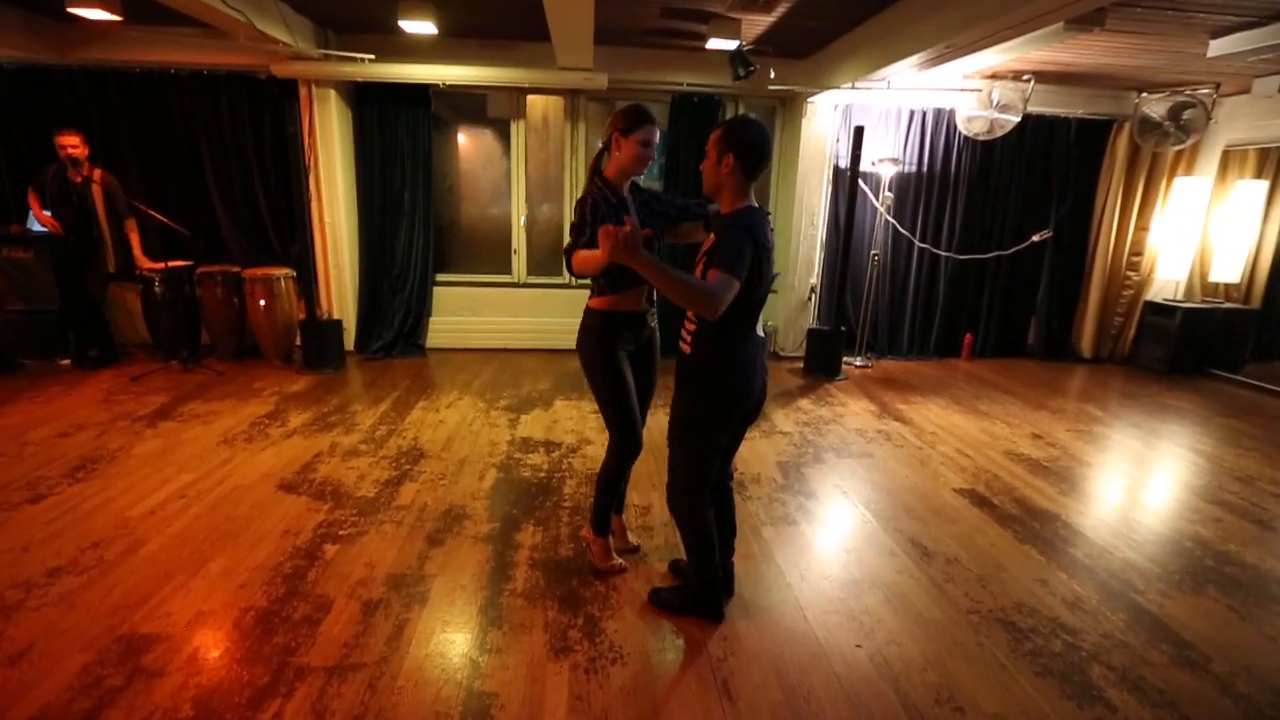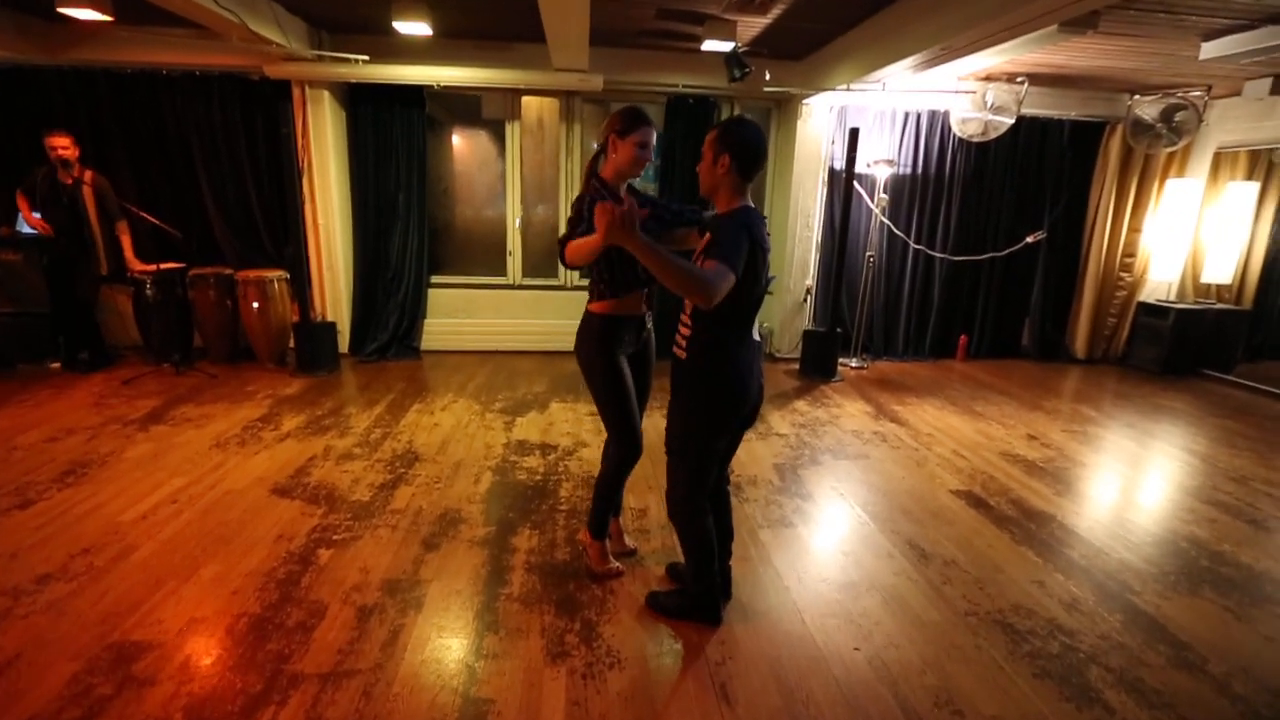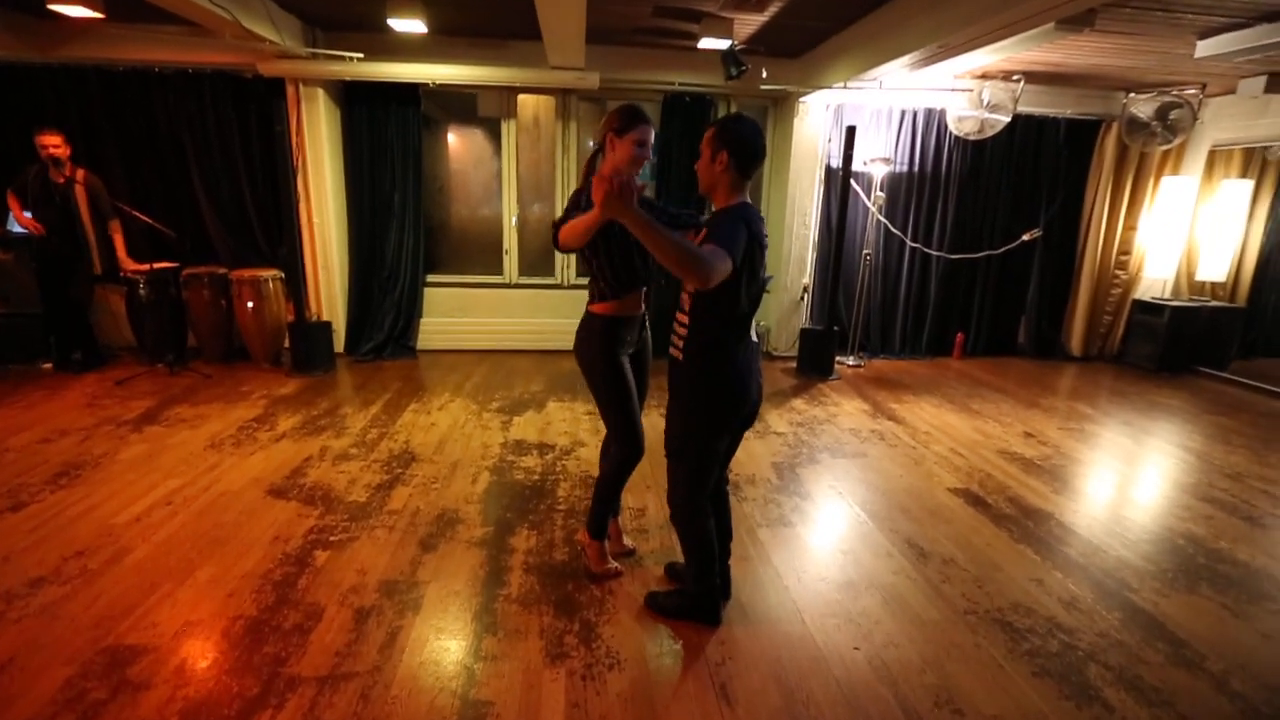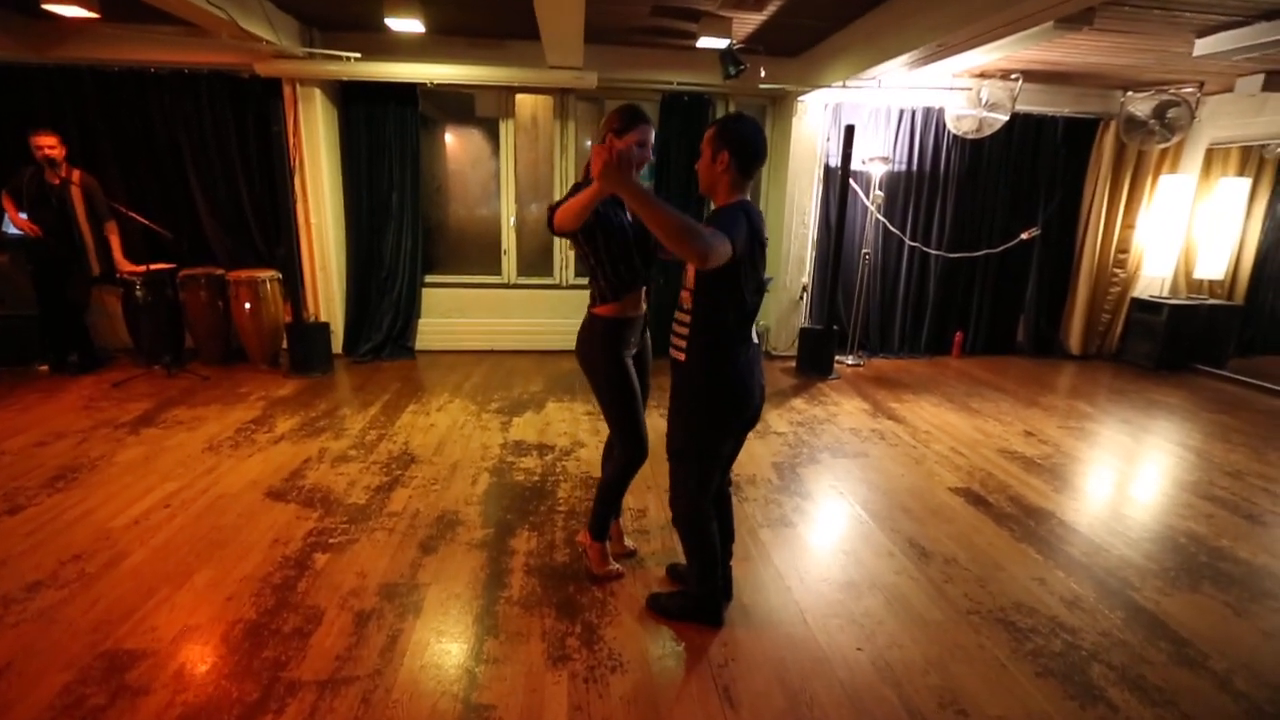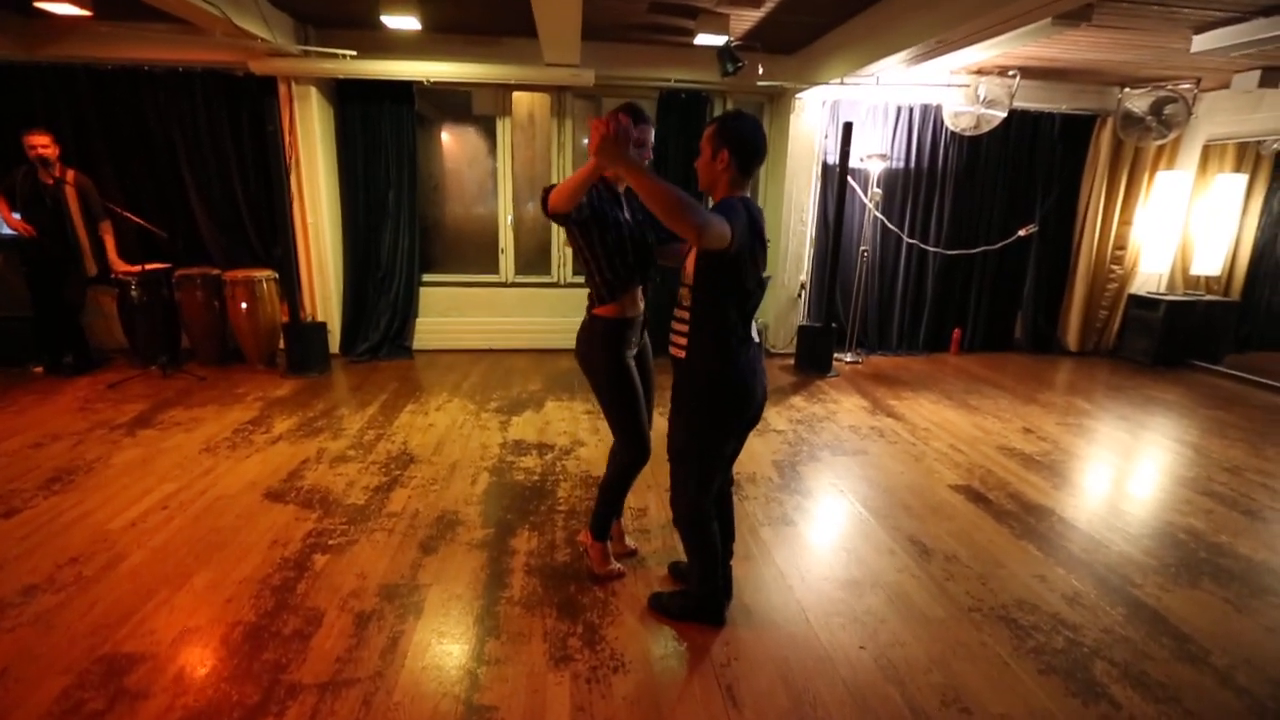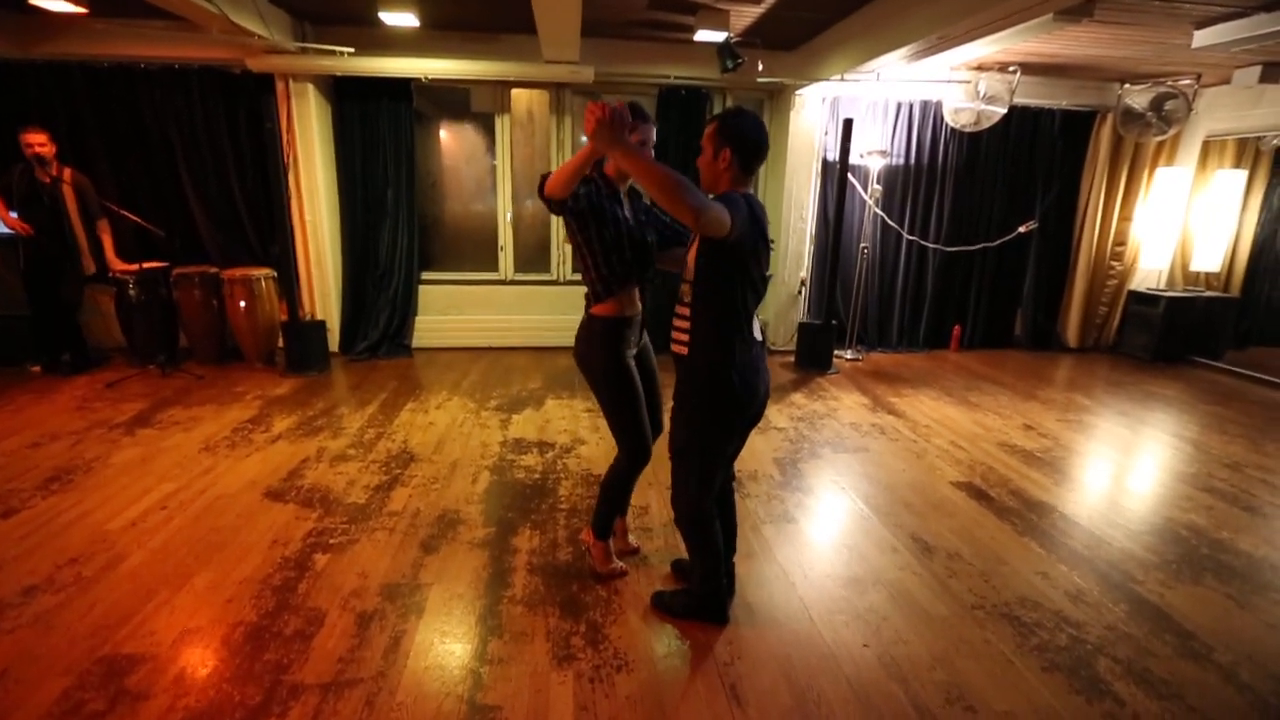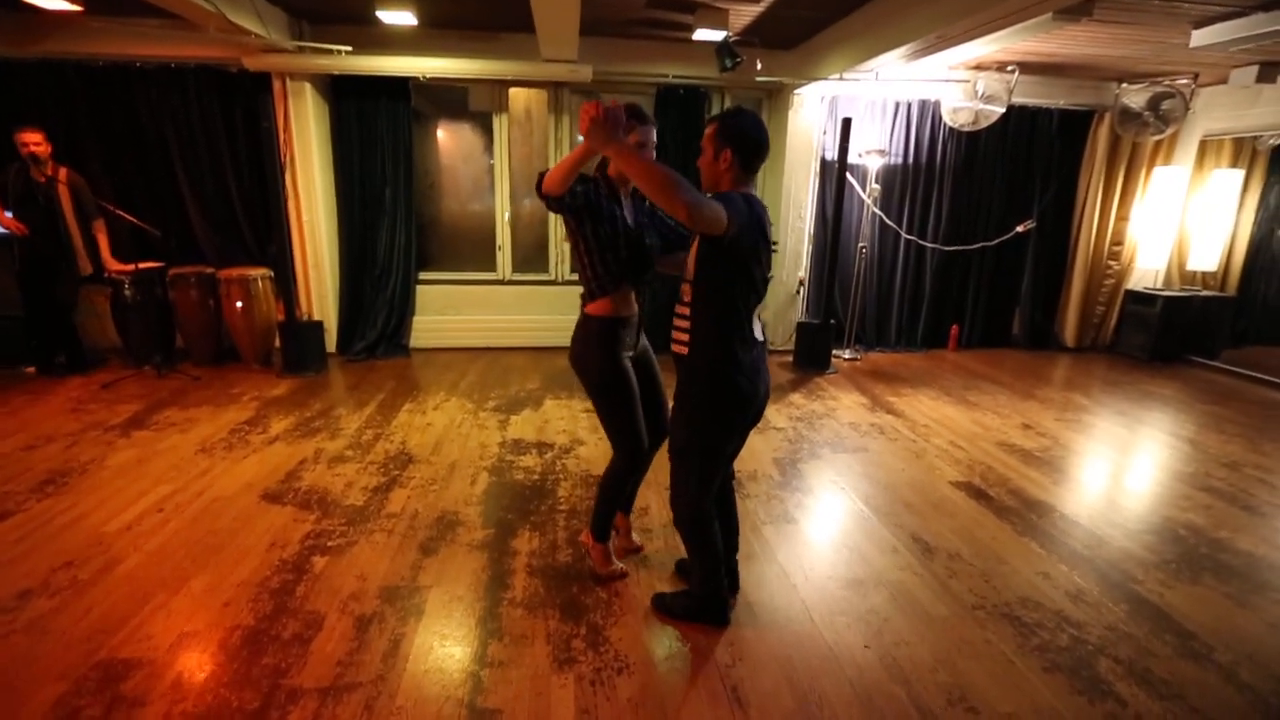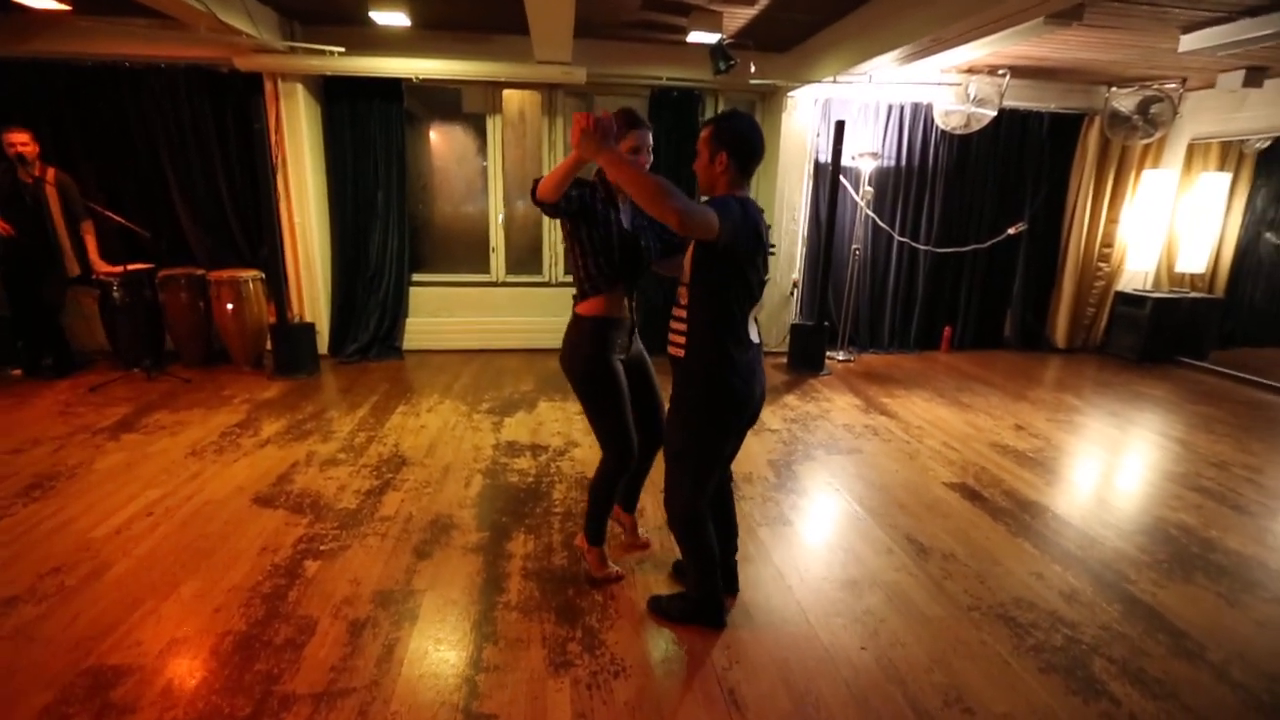
dt=0.1s
person 1, frame 1
left shoulder: (738, 231)
right shoulder: (749, 221)
left elbow: (710, 302)
left wrist: (637, 259)
left hip: (715, 379)
right hip: (740, 374)
left knee: (687, 492)
right knee: (714, 478)
left ankle: (705, 593)
right ankle: (716, 571)
person 1, frame 2
left shoulder: (734, 229)
right shoulder: (743, 223)
left elbow: (705, 292)
right elbow: (705, 276)
left wrist: (630, 241)
left hip: (711, 383)
right hip: (734, 378)
left knee: (687, 496)
right knee: (711, 483)
left ankle: (703, 597)
right ankle: (714, 575)
person 1, frame 3
left shoulder: (733, 222)
right shoulder: (741, 219)
left elbow: (701, 273)
right elbow: (700, 262)
left wrist: (627, 214)
left hip: (710, 384)
right hip: (733, 378)
left knee: (688, 497)
right knee: (710, 483)
left ankle: (703, 597)
right ankle: (713, 574)
person 1, frame 4
left shoulder: (735, 219)
right shoulder: (739, 220)
left elbow: (700, 252)
right elbow: (698, 250)
left wrist: (625, 189)
left hip: (712, 386)
right hip: (733, 380)
left knee: (690, 498)
right knee: (712, 485)
left ankle: (705, 599)
right ankle: (715, 575)
person 1, frame 5
left shoulder: (735, 214)
right shoulder: (740, 215)
left elbow: (697, 228)
right elbow: (696, 240)
left wrist: (621, 164)
left hip: (714, 385)
right hip: (734, 378)
left knee: (691, 497)
right knee: (713, 483)
left ankle: (707, 598)
right ankle: (715, 573)
person 1, frame 6
left shoulder: (736, 211)
right shoulder: (742, 214)
left elbow: (693, 210)
right elbow: (696, 252)
left wrist: (617, 149)
left hip: (716, 382)
right hip: (737, 376)
left knee: (692, 495)
right knee: (715, 480)
left ankle: (709, 596)
right ankle: (718, 569)
person 1, frame 7
left shoulder: (735, 210)
right shoulder: (744, 214)
left elbow: (687, 205)
right elbow: (695, 256)
left wrist: (613, 146)
left hip: (717, 382)
right hip: (737, 376)
left knee: (691, 495)
right knee: (715, 479)
left ankle: (710, 598)
right ankle: (723, 570)
person 1, frame 8
left shoulder: (731, 214)
right shoulder: (741, 217)
left elbow: (679, 213)
right elbow: (692, 245)
left wrist: (602, 155)
left hip: (712, 384)
right hip: (734, 377)
left knee: (685, 497)
right knee: (712, 481)
left ankle: (706, 600)
right ankle: (720, 572)
person 2, frame 1
left shoulder: (644, 199)
right shoulder: (594, 202)
left elbow: (696, 218)
right elbow: (576, 261)
right wrist: (607, 255)
left hip: (644, 327)
right hip: (606, 332)
left knee: (632, 434)
right knee: (628, 438)
left ankle: (614, 516)
right ankle: (597, 532)
person 2, frame 2
left shoulder: (638, 200)
right shoulder: (592, 202)
left elbow: (689, 224)
right elbow: (569, 253)
right wrist: (604, 236)
left hip: (640, 329)
right hip: (604, 335)
left knee: (625, 436)
right knee: (629, 443)
left ankle: (612, 520)
right ankle: (595, 534)
person 2, frame 3
left shoulder: (635, 199)
right shoulder: (589, 196)
left elbow: (684, 227)
right elbow: (563, 238)
right wrist: (603, 210)
left hip: (637, 329)
right hip: (605, 335)
left knee: (622, 436)
right knee: (630, 443)
left ankle: (610, 519)
right ankle: (594, 534)
person 2, frame 4
right shoulder: (592, 199)
right elbow: (559, 223)
right wrist: (603, 183)
left hip: (637, 330)
right hip: (606, 336)
left knee: (624, 438)
right knee: (634, 446)
left ankle: (611, 522)
right ankle: (594, 536)
person 2, frame 5
left shoulder: (630, 199)
right shoulder: (591, 198)
left elbow: (674, 245)
right elbow: (554, 204)
right wrist: (598, 164)
left hip: (635, 330)
right hip: (606, 338)
left knee: (634, 436)
right knee: (636, 446)
left ankle: (613, 520)
right ankle: (596, 535)
person 2, frame 6
left shoulder: (636, 201)
right shoulder: (589, 195)
left elbow: (680, 243)
right elbow: (551, 192)
right wrist: (594, 149)
left hip: (634, 331)
right hip: (605, 337)
left knee: (650, 430)
right knee: (637, 445)
left ankle: (617, 518)
right ankle: (597, 535)
person 2, frame 7
left shoulder: (641, 205)
right shoulder: (588, 194)
left elbow: (682, 246)
right elbow: (548, 189)
right wrist: (591, 146)
left hip: (632, 333)
right hip: (601, 339)
left knee: (658, 429)
right knee: (632, 447)
left ankle: (622, 514)
right ankle: (597, 536)
person 2, frame 8
left shoulder: (642, 209)
right shoulder: (585, 198)
left elbow: (683, 250)
right elbow: (543, 196)
right wrist: (579, 154)
left hip: (627, 336)
right hip: (592, 340)
left knee: (654, 432)
right knee: (620, 448)
left ankle: (624, 509)
right ankle: (591, 541)
person 3, frame 1
left shoulder: (103, 180)
right shoulder: (52, 176)
left elbow: (126, 216)
right elbow: (33, 191)
left wrist: (137, 253)
right wrist: (39, 214)
left hip: (97, 251)
right hip: (66, 251)
left knee: (91, 300)
right knee: (71, 304)
left ankle: (105, 352)
right ankle: (82, 350)
person 3, frame 2
left shoulder: (94, 181)
right shoulder: (42, 178)
left elbow: (117, 218)
right elbow: (21, 194)
left wrist: (128, 255)
right wrist: (28, 216)
left hip: (87, 254)
right hip: (56, 255)
left knee: (82, 304)
right knee: (61, 308)
left ankle: (96, 355)
right ankle: (72, 354)
person 3, frame 3
left shoulder: (86, 180)
right shoulder: (33, 177)
left elbow: (110, 217)
right elbow: (12, 193)
left wrist: (121, 255)
right wrist: (19, 216)
left hip: (81, 254)
right hip: (48, 255)
left knee: (76, 304)
right knee: (53, 308)
left ankle: (90, 355)
right ankle: (64, 354)
person 3, frame 4
left shoulder: (82, 181)
right shoulder: (28, 178)
left elbow: (106, 218)
left wrist: (117, 256)
left hip: (77, 257)
right hip: (44, 257)
left knee: (73, 308)
right knee: (49, 311)
left ankle: (86, 358)
right ankle: (59, 357)
person 3, frame 5
left shoulder: (76, 181)
right shoulder: (22, 178)
left elbow: (101, 218)
left wrist: (112, 256)
left hip: (73, 257)
right hip: (38, 258)
left knee: (68, 308)
right knee: (44, 312)
left ankle: (81, 359)
right ankle: (53, 359)
person 3, frame 6
left shoulder: (73, 180)
left elbow: (98, 217)
left wrist: (109, 255)
left hip: (69, 257)
right hip: (36, 258)
left knee: (65, 307)
right knee: (41, 312)
left ankle: (79, 359)
right ankle: (50, 358)
person 3, frame 7
left shoulder: (69, 179)
left elbow: (94, 217)
left wrist: (106, 255)
left hip: (66, 257)
right hip: (31, 258)
left knee: (61, 308)
right knee: (35, 312)
left ankle: (74, 360)
right ankle: (45, 359)
person 3, frame 8
left shoulder: (56, 180)
left elbow: (82, 218)
left wrist: (93, 257)
left hip: (53, 259)
left knee: (47, 310)
right knee: (23, 315)
left ankle: (62, 362)
right ankle: (33, 361)
